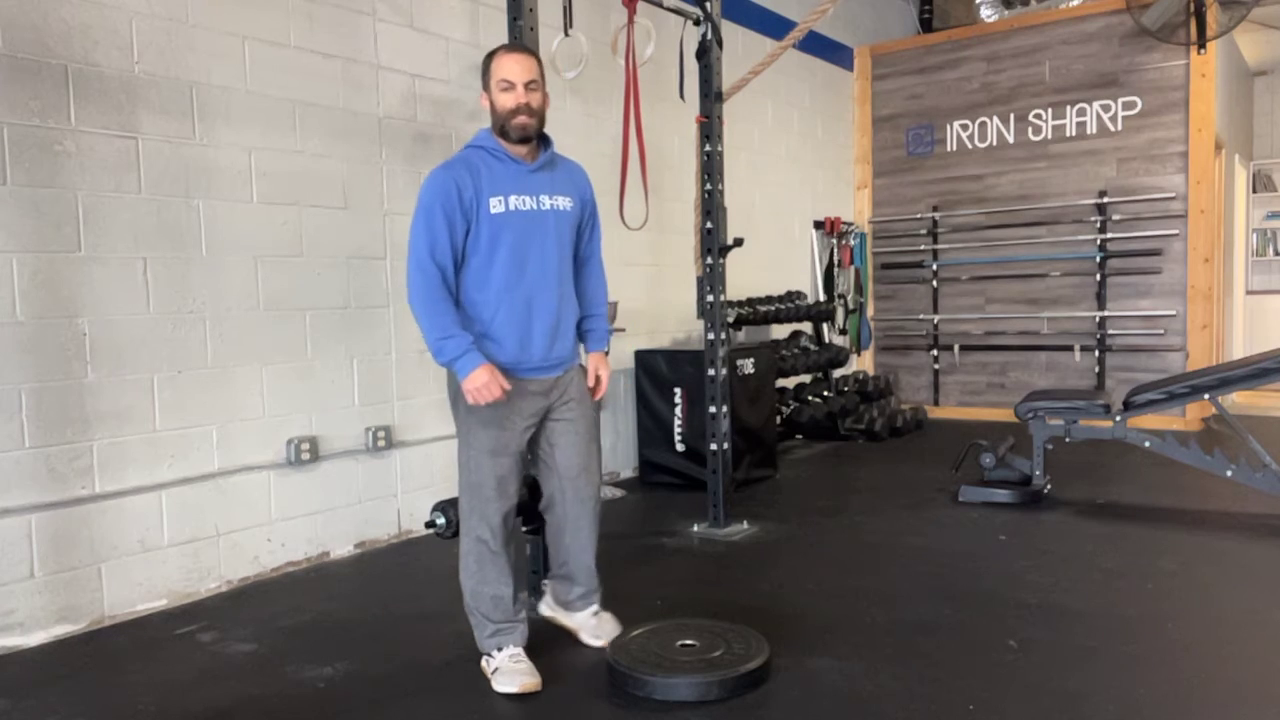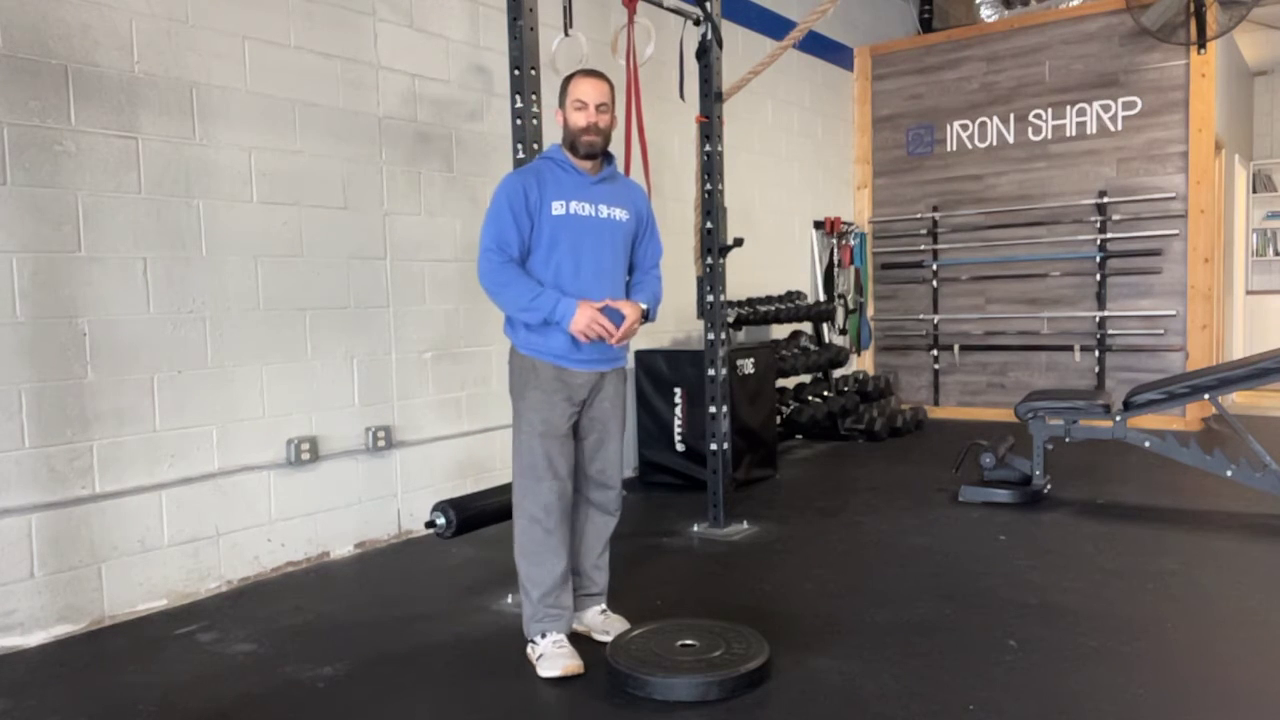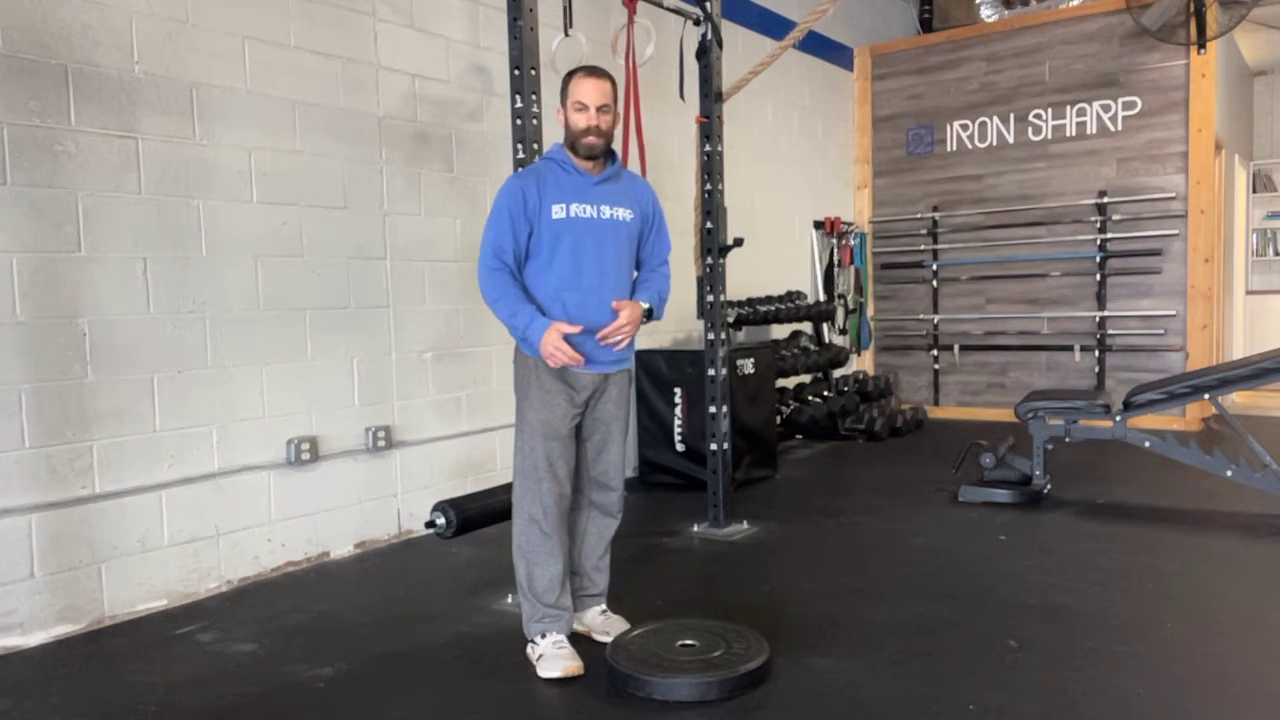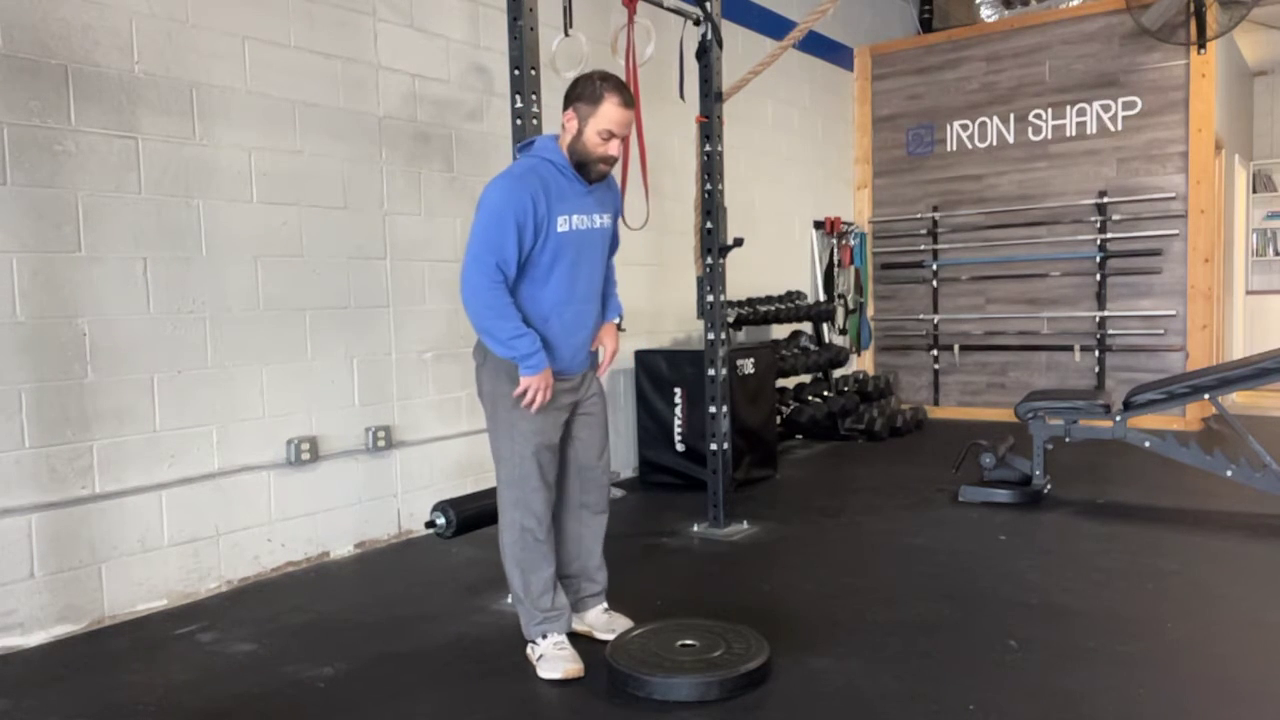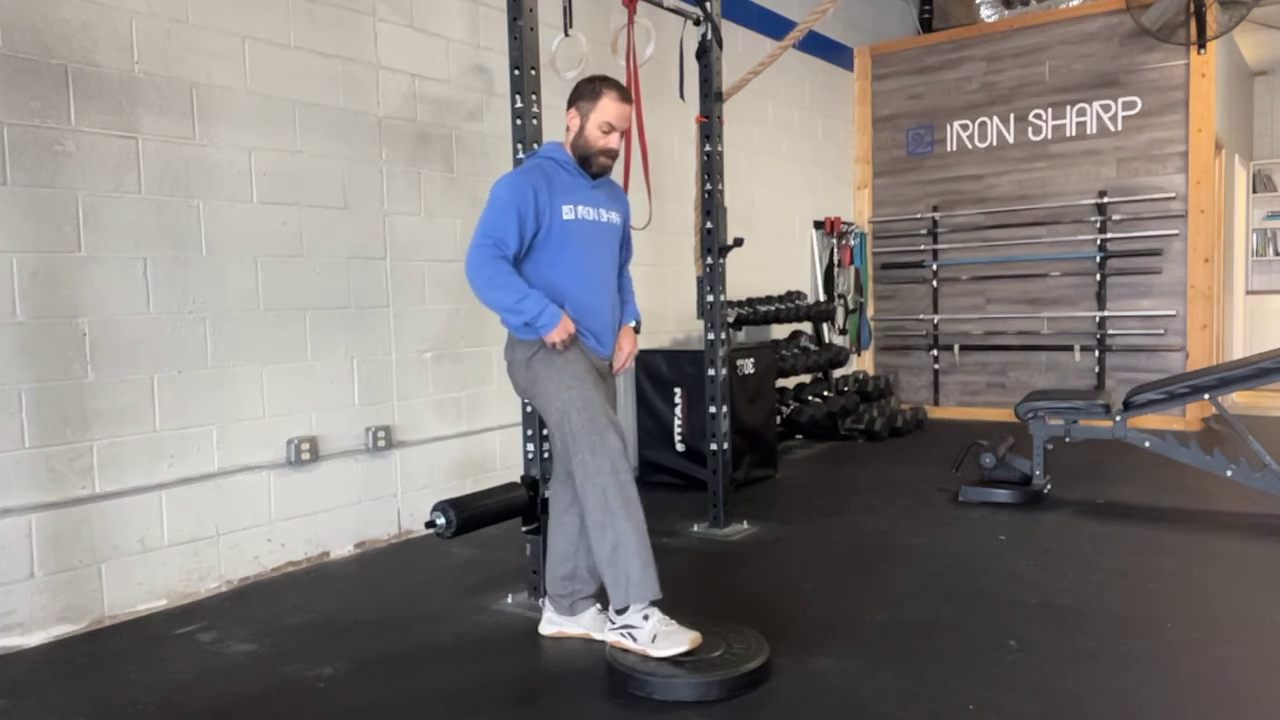
dt=1s
person 1, frame 1
left shoulder: (572, 180)
right shoulder: (454, 180)
right elbow: (427, 279)
left wrist: (597, 343)
right wrist: (465, 360)
left hip: (565, 373)
right hip: (493, 377)
left knee: (579, 491)
right knee: (490, 513)
left ankle: (574, 598)
right ankle: (501, 642)
person 1, frame 2
left shoulder: (632, 197)
right shoulder: (525, 185)
left elbow: (648, 269)
right elbow: (495, 267)
left wrist: (640, 307)
right wrist: (565, 309)
left hip: (609, 368)
right hip: (544, 364)
left knee: (601, 491)
right knee: (545, 495)
left ankle: (588, 604)
right ankle: (546, 628)
person 1, frame 3
left shoulder: (638, 193)
right shoulder: (527, 187)
left elbow: (657, 266)
right elbow: (495, 270)
left wrist: (642, 305)
right wrist: (535, 328)
left hip: (614, 368)
right hip: (548, 367)
left knee: (603, 492)
right knee: (544, 496)
left ankle: (590, 603)
right ankle: (546, 628)
person 1, frame 4
left shoulder: (606, 190)
right shoulder: (518, 188)
right elbow: (482, 283)
left wrist: (610, 319)
right wrist: (530, 361)
left hip: (581, 369)
right hip: (522, 373)
left knee: (590, 489)
right knee: (530, 502)
left ankle: (588, 602)
right ankle: (545, 630)
person 1, frame 5
left shoulder: (615, 197)
right shoulder: (527, 184)
right elbow: (484, 264)
left wrist: (628, 322)
right wrist: (545, 315)
left hip: (599, 355)
right hip: (548, 349)
left knee: (579, 478)
right knee: (604, 458)
left ankle: (567, 606)
right ankle: (633, 611)
